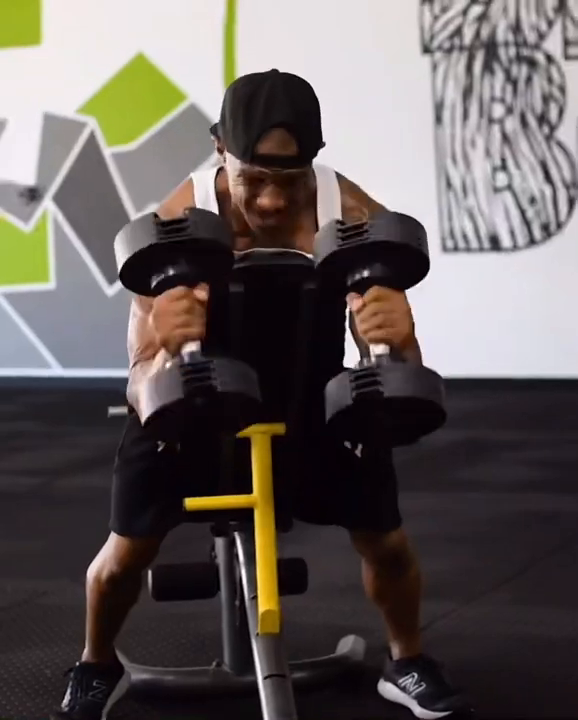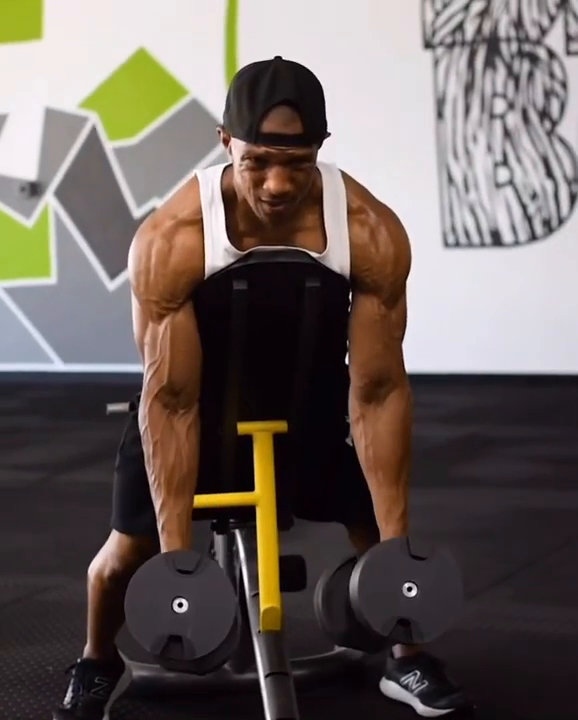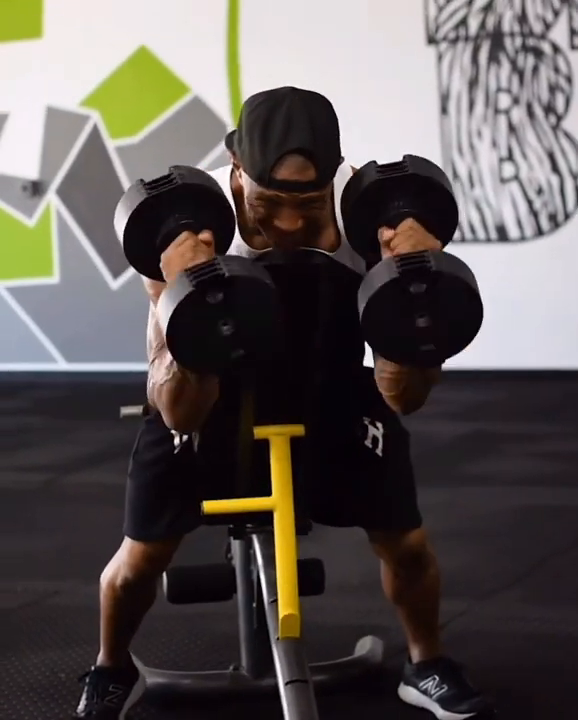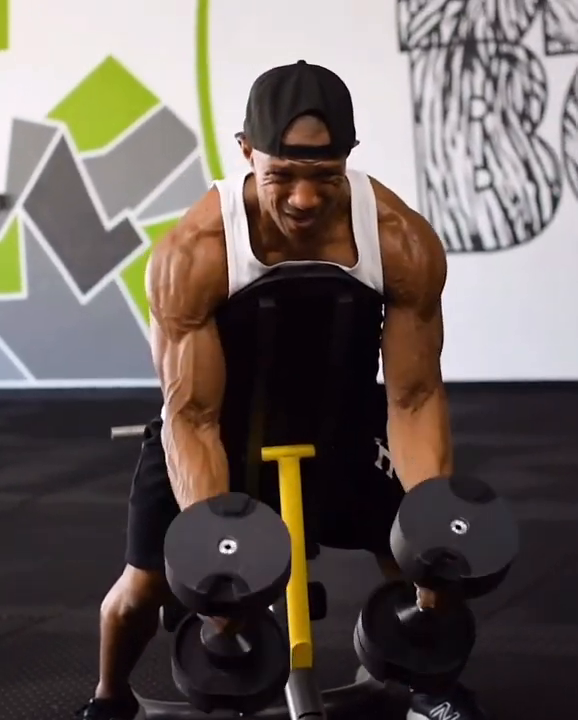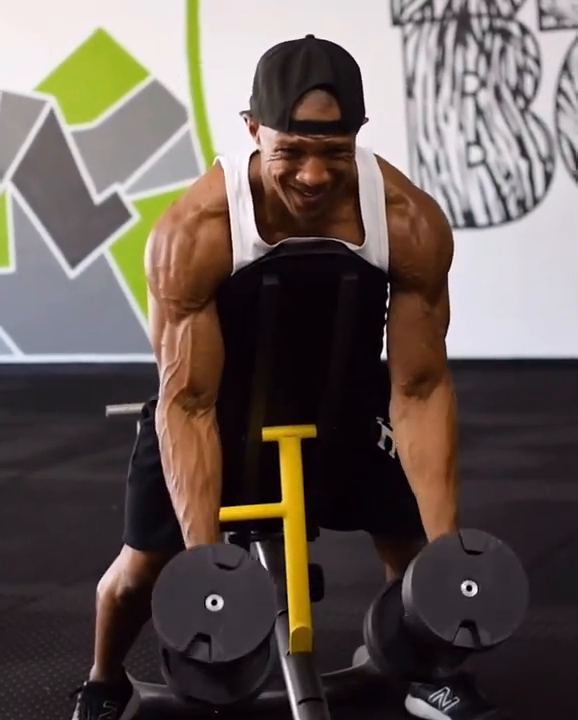
dt=1s
person 1, frame 1
left shoulder: (364, 226)
right elbow: (148, 397)
left wrist: (398, 351)
right wrist: (168, 355)
left knee: (385, 539)
right knee: (126, 551)
left ankle: (406, 665)
person 1, frame 2
left shoulder: (372, 233)
right shoulder: (168, 240)
left elbow: (377, 392)
right elbow: (171, 400)
left wrist: (396, 539)
right wrist: (176, 551)
right hip: (199, 388)
left knee: (381, 535)
right knee: (130, 549)
left ankle: (407, 662)
right ankle: (99, 666)
person 1, frame 3
left shoulder: (382, 218)
right shoulder: (186, 231)
left elbow: (406, 397)
right elbow: (179, 412)
left hip: (331, 382)
right hip: (215, 389)
left knee: (405, 542)
right knee: (141, 555)
left ankle: (425, 666)
person 1, frame 4
left shoulder: (402, 240)
right shoulder: (190, 253)
left elbow: (413, 399)
right elbow: (191, 416)
right hip: (223, 411)
right knee: (145, 583)
person 1, frame 5
left shoulder: (411, 222)
right shoulder: (192, 231)
left elbow: (420, 388)
right elbow: (187, 404)
left wrist: (448, 543)
right hip: (220, 395)
left knee: (412, 542)
right knee: (144, 561)
